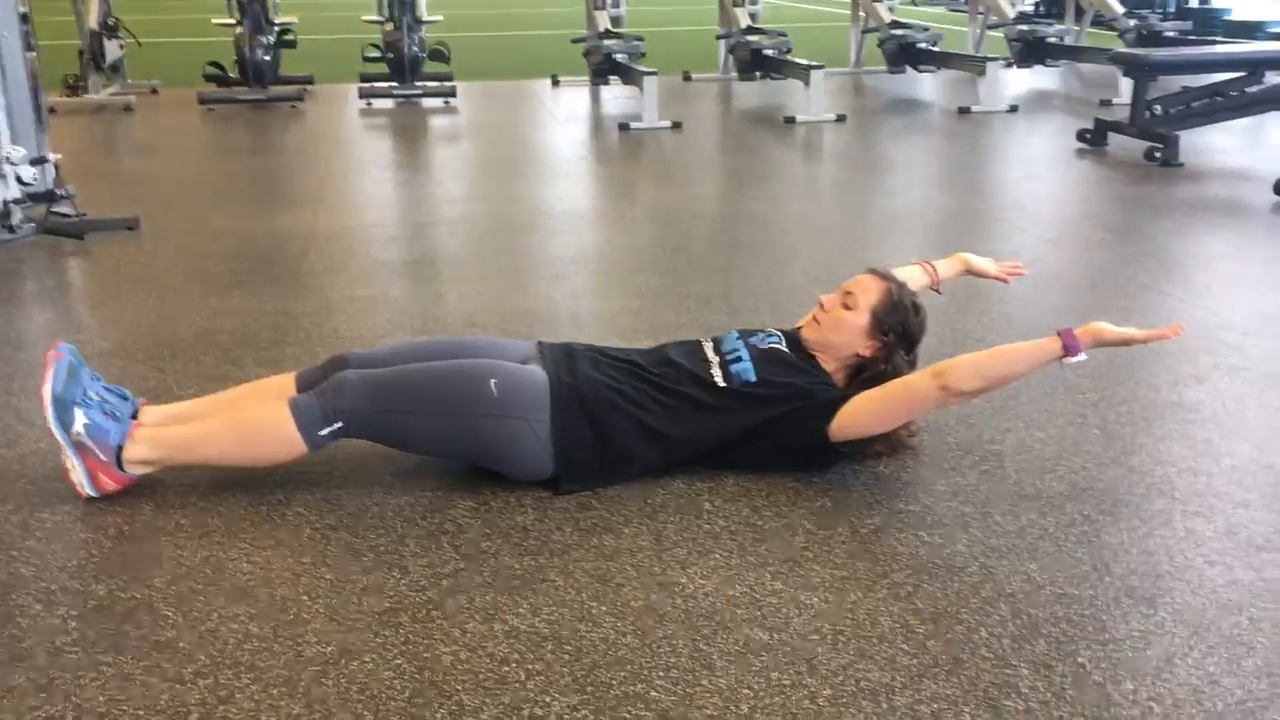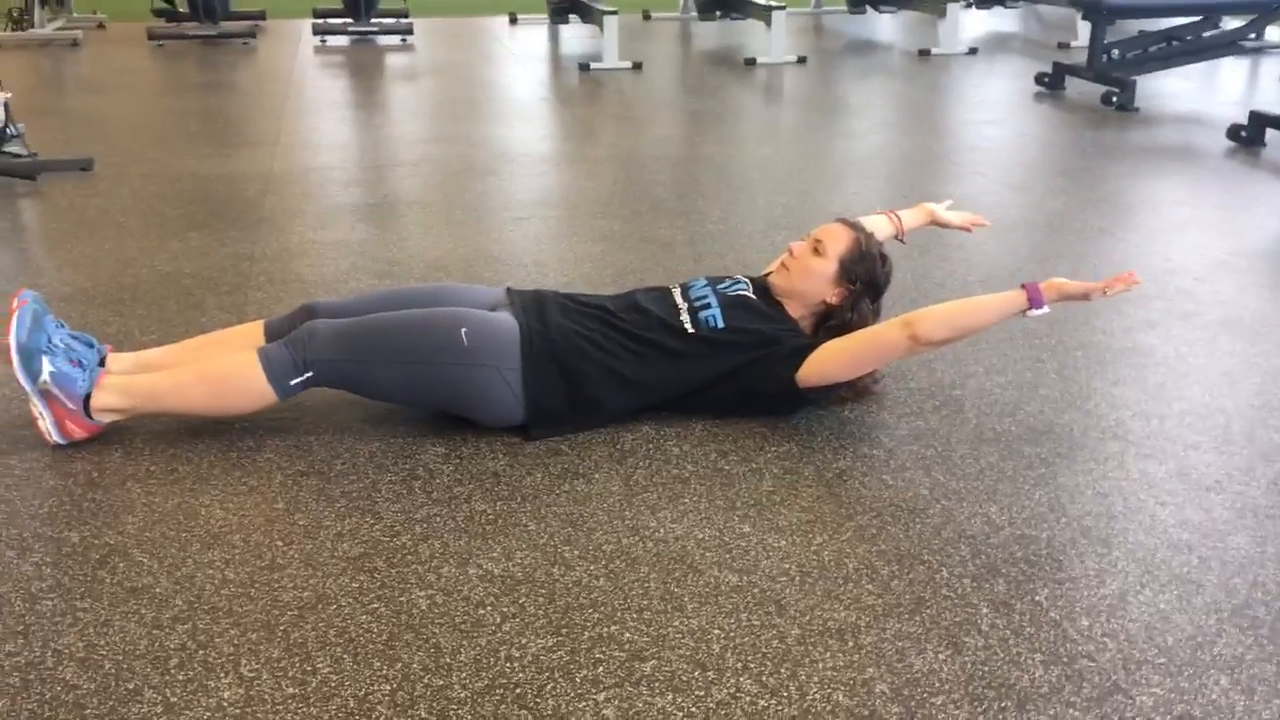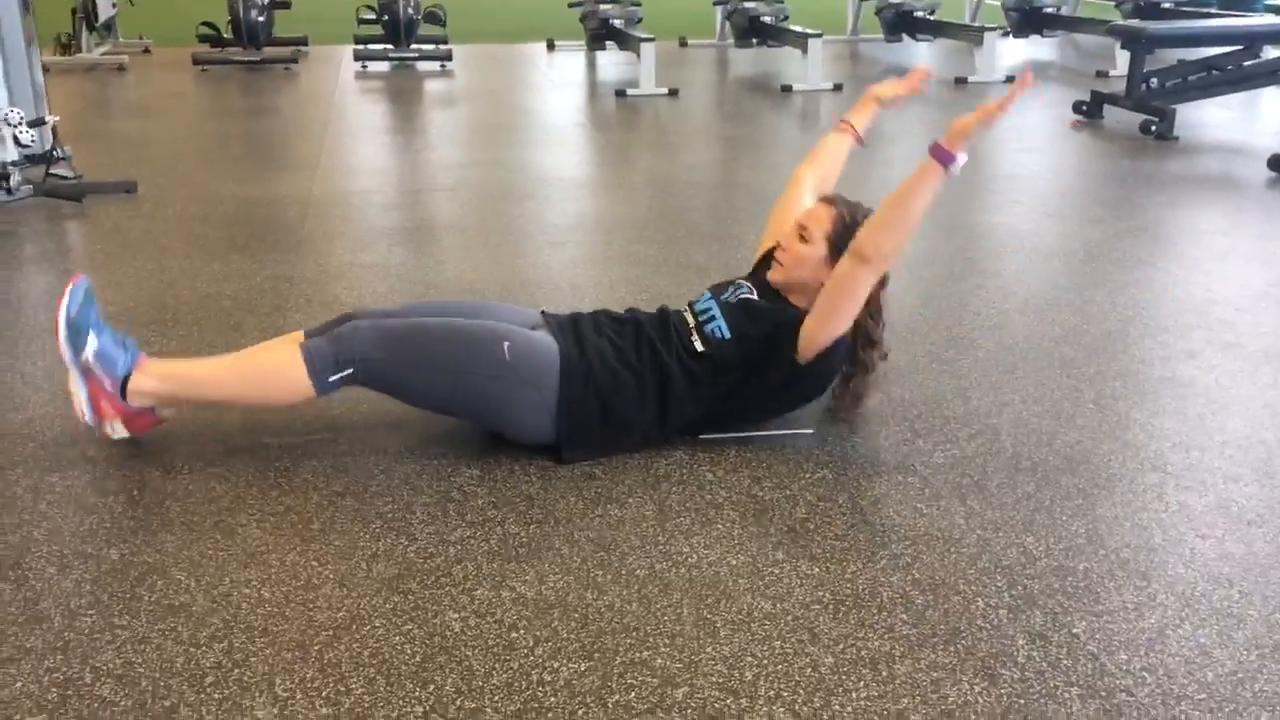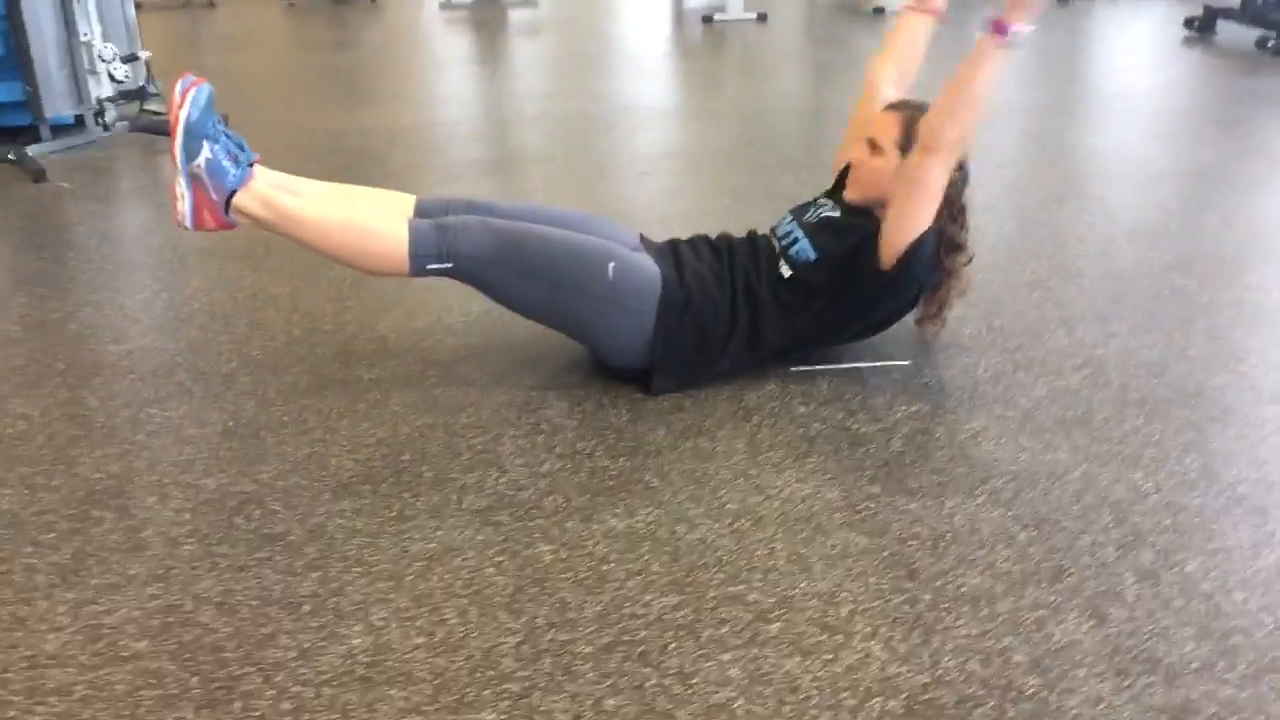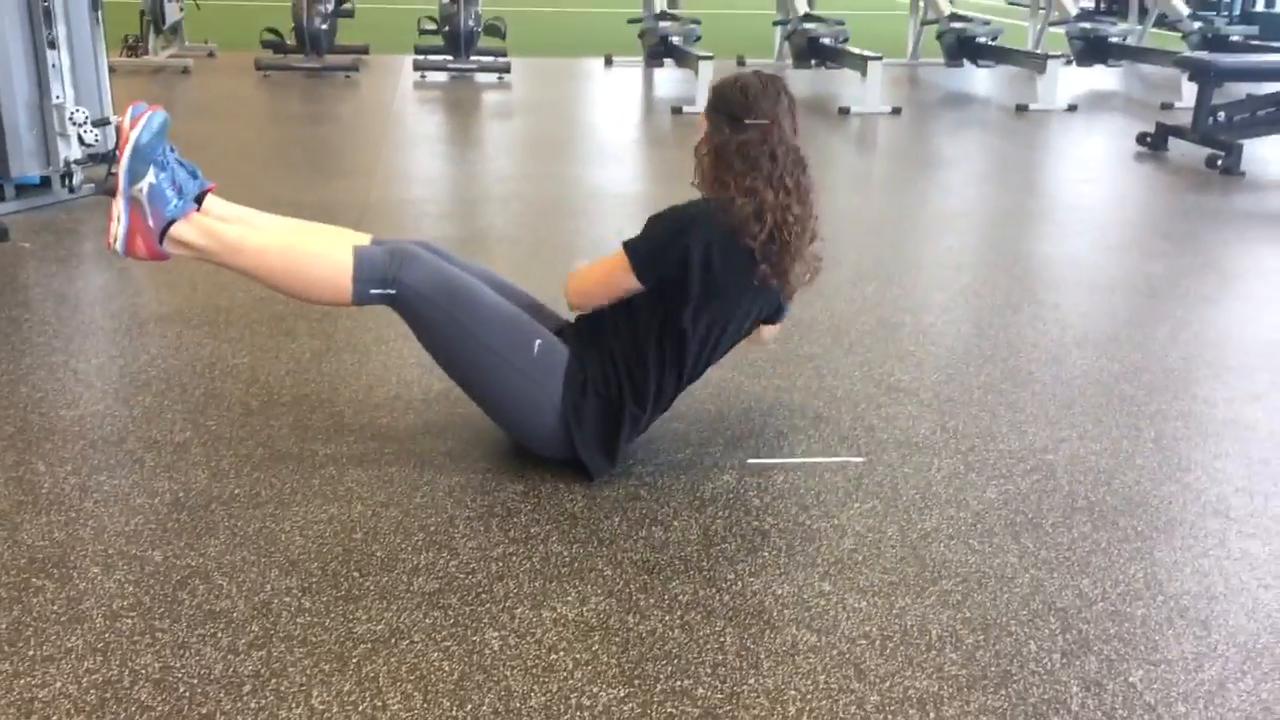
dt=1s
person 1, frame 1
left shoulder: (819, 411)
right shoulder: (792, 349)
left elbow: (948, 377)
right elbow: (887, 283)
left wrist: (1078, 339)
right wrist: (955, 260)
left hip: (558, 427)
right hip: (558, 370)
left knee: (342, 406)
right knee: (344, 368)
left ankle: (120, 454)
right ankle: (136, 420)
person 1, frame 2
left shoulder: (786, 359)
right shoulder: (758, 293)
left elbow: (913, 330)
right elbow: (852, 230)
left wrist: (1042, 293)
right wrist: (920, 212)
left hip: (529, 375)
right hip: (527, 315)
left knee: (315, 356)
right knee: (314, 315)
right ankle: (106, 366)
person 1, frame 3
left shoulder: (804, 349)
right shoulder: (767, 286)
left elbow: (871, 253)
right elbow: (808, 188)
left wrist: (945, 152)
right wrist: (860, 115)
left hip: (568, 398)
right hip: (560, 343)
left knee: (354, 354)
right knee: (355, 324)
left ankle: (131, 382)
right ankle: (139, 381)
person 1, frame 4
left shoulder: (898, 263)
right shoulder: (855, 201)
left elbow: (940, 150)
right elbow: (885, 95)
left hip: (666, 321)
right hip: (668, 271)
left knee: (459, 243)
right knee: (456, 211)
left ankle: (235, 192)
right ankle: (248, 186)
person 1, frame 5
left shoulder: (702, 225)
right shoulder: (765, 235)
left elbow: (588, 292)
right elbow: (763, 326)
left wrist: (616, 267)
left hip: (576, 406)
right hip: (580, 365)
left knee: (400, 272)
right knee: (414, 253)
left ankle: (171, 227)
right ankle: (196, 207)
